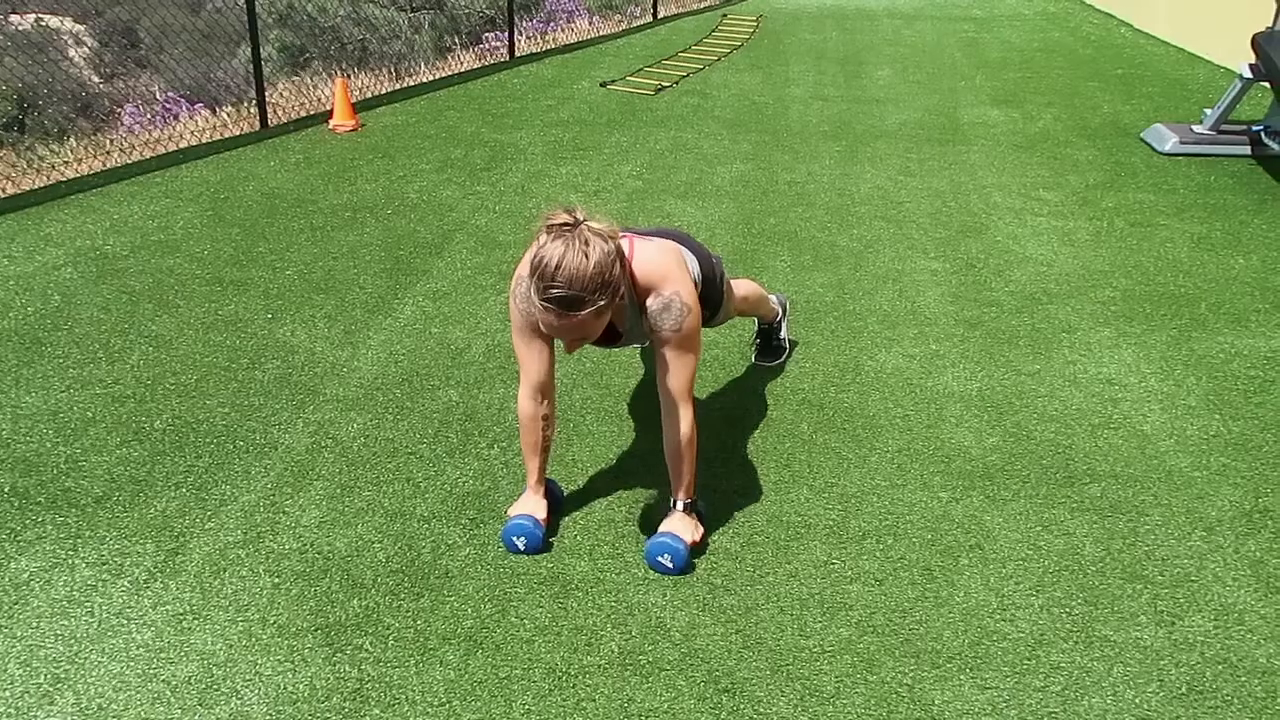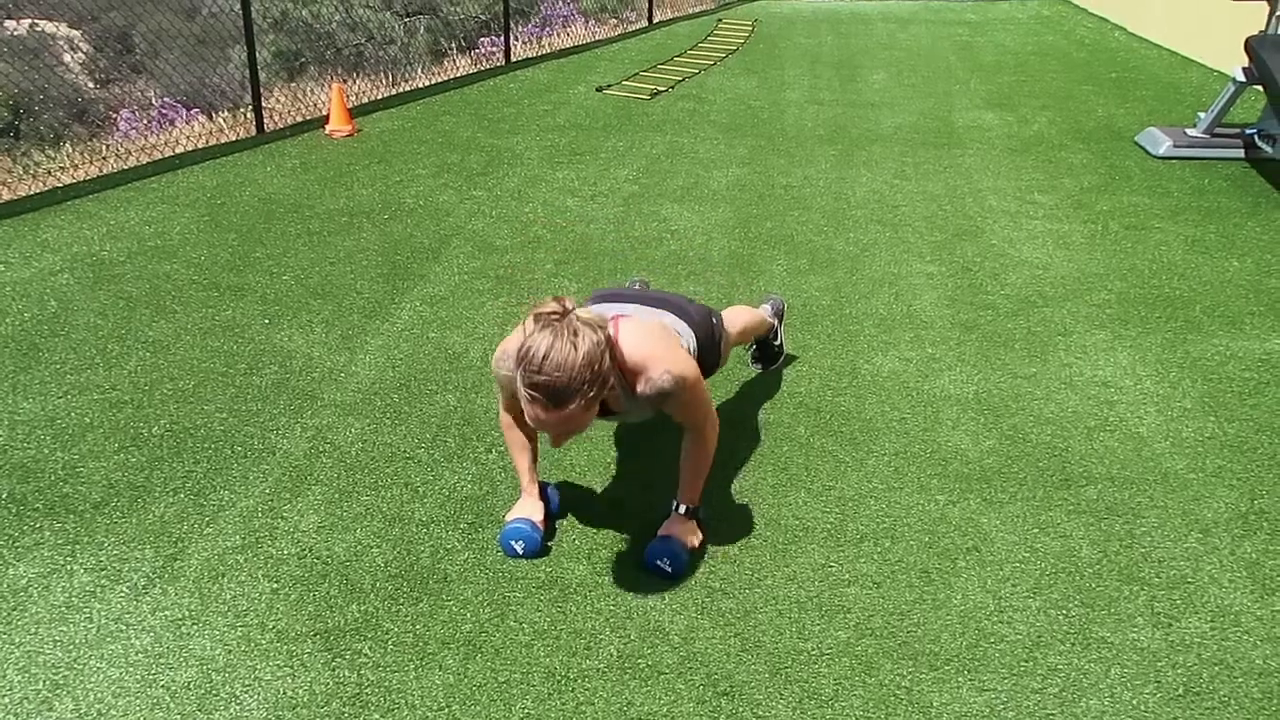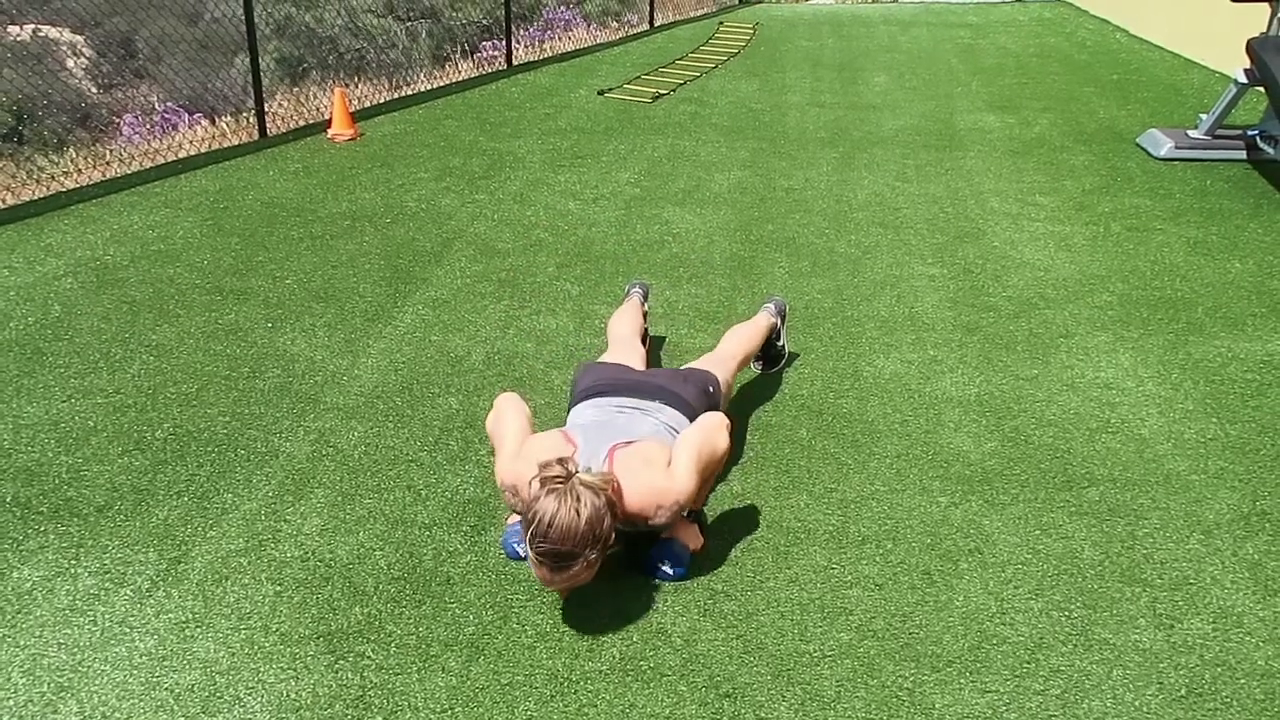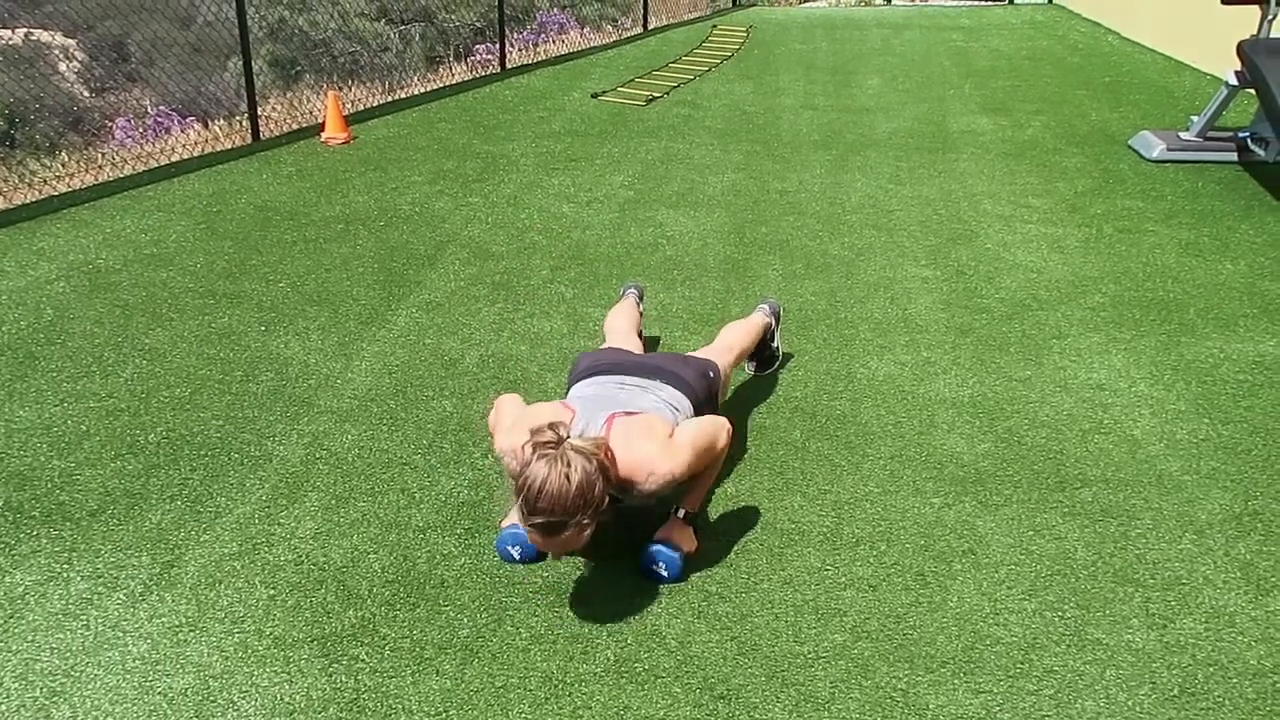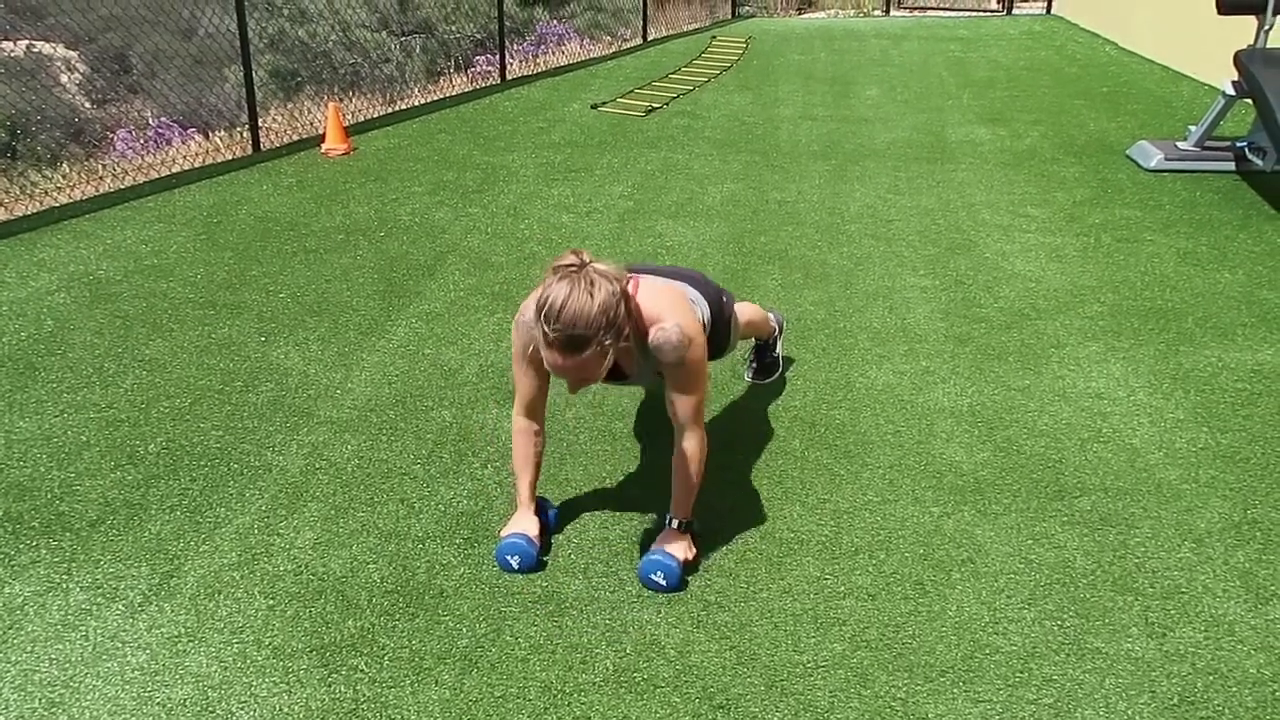
dt=0.5s
person 1, frame 1
left shoulder: (667, 294)
right shoulder: (532, 282)
left elbow: (678, 409)
right elbow: (534, 396)
left wrist: (682, 508)
right wrist: (534, 490)
left hip: (694, 270)
left knee: (734, 299)
left ankle: (772, 309)
person 1, frame 2
left shoulder: (662, 372)
right shoulder: (512, 360)
left elbow: (703, 427)
right elbow: (510, 410)
left wrist: (685, 512)
right wrist: (529, 494)
left hip: (677, 324)
right hip: (603, 308)
left knee: (725, 331)
left ankle: (767, 317)
person 1, frame 3
left shoulder: (658, 500)
right shoulder: (521, 480)
left elbow: (718, 428)
right elbow: (506, 403)
left hip: (676, 402)
right hip: (599, 389)
left knee: (725, 359)
right knee: (622, 349)
left ankle: (769, 317)
right ankle: (636, 299)
person 1, frame 4
left shoulder: (652, 471)
right shoulder: (518, 449)
left elbow: (722, 433)
right elbow: (502, 406)
left wrist: (683, 518)
right wrist: (521, 506)
left hip: (674, 383)
right hip: (596, 373)
left knee: (722, 351)
left ankle: (764, 317)
right ankle: (632, 298)
person 1, frame 5
left shoulder: (670, 331)
right shoulder: (534, 319)
left elbow: (690, 432)
right elbow: (527, 418)
left wrist: (678, 525)
right wrist: (525, 509)
left hip: (694, 297)
left knee: (736, 320)
left ankle: (769, 326)
